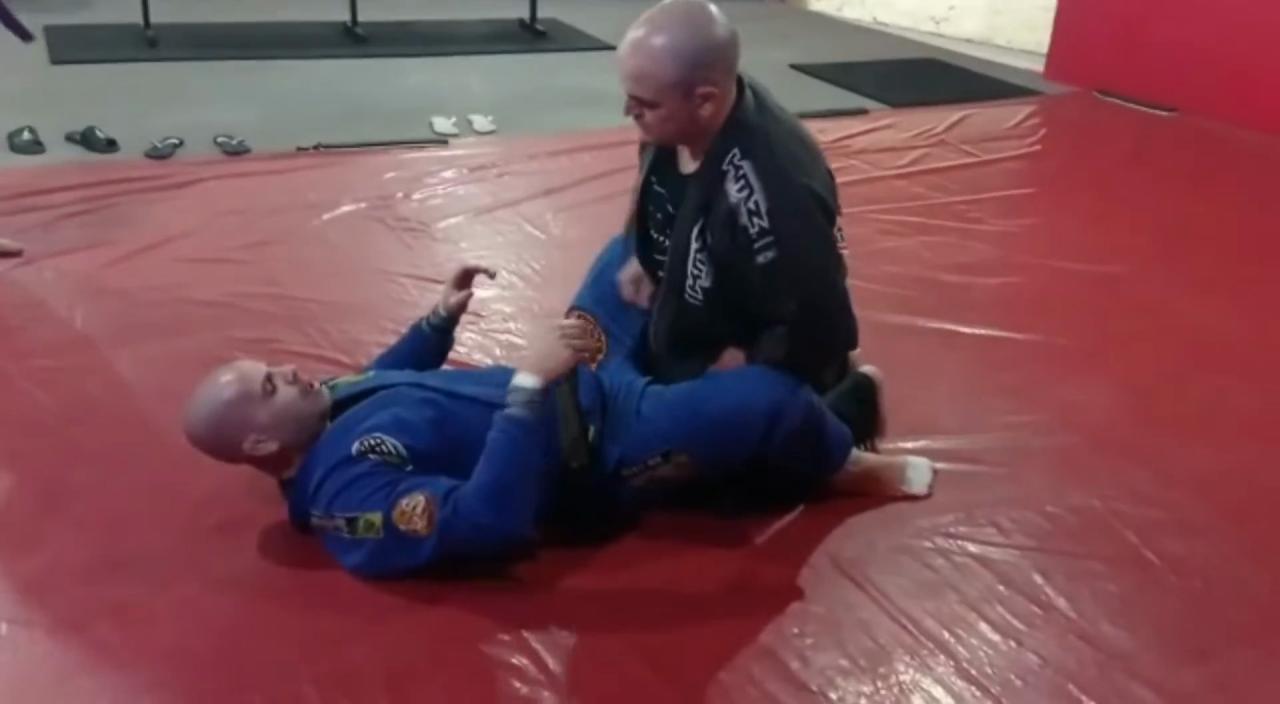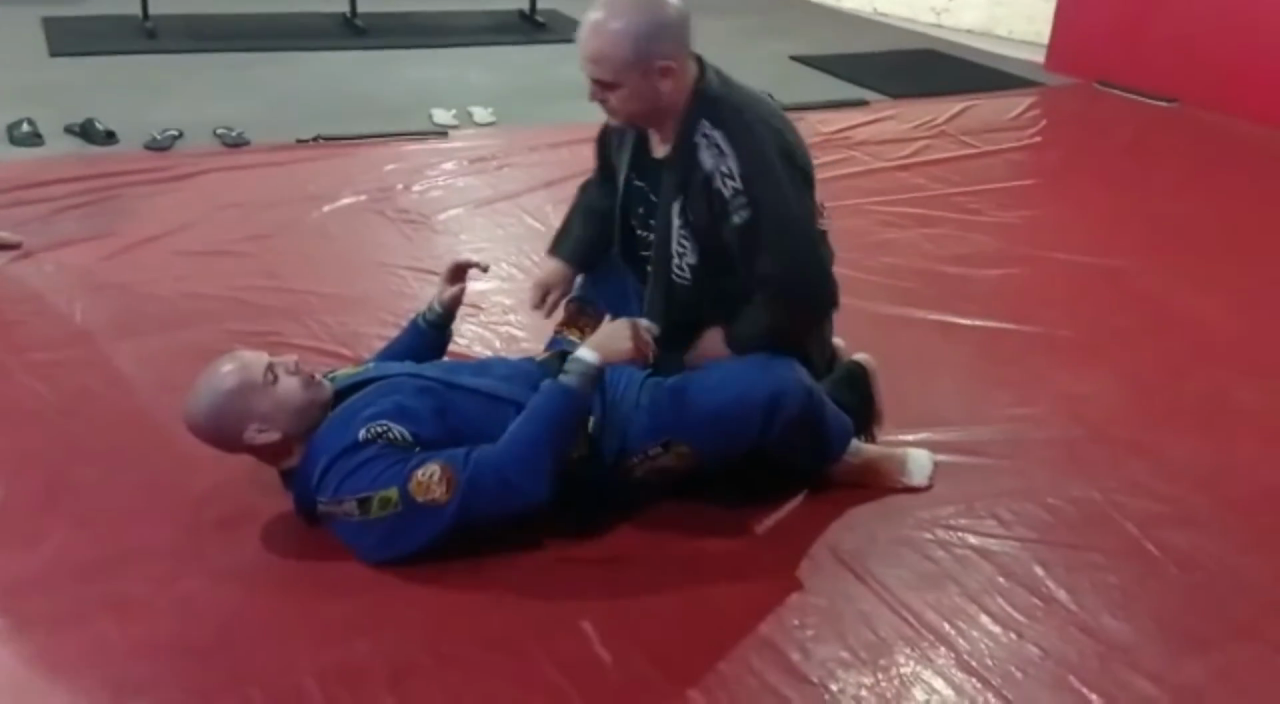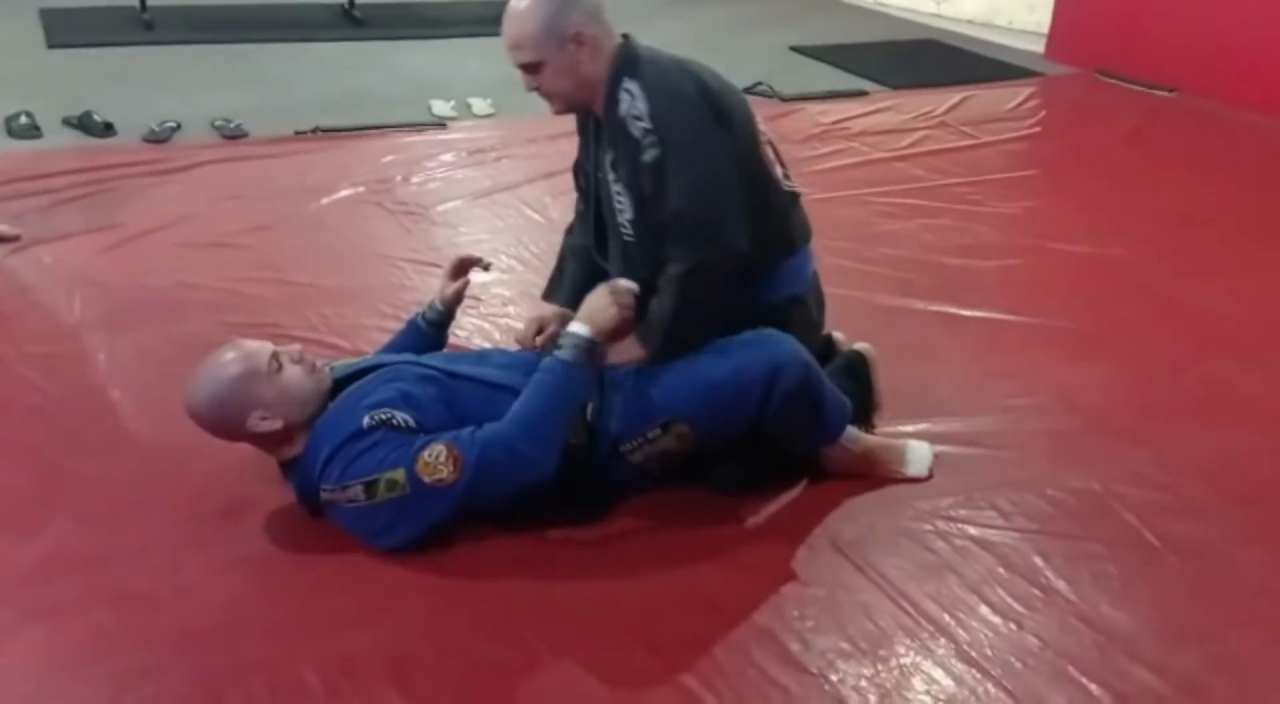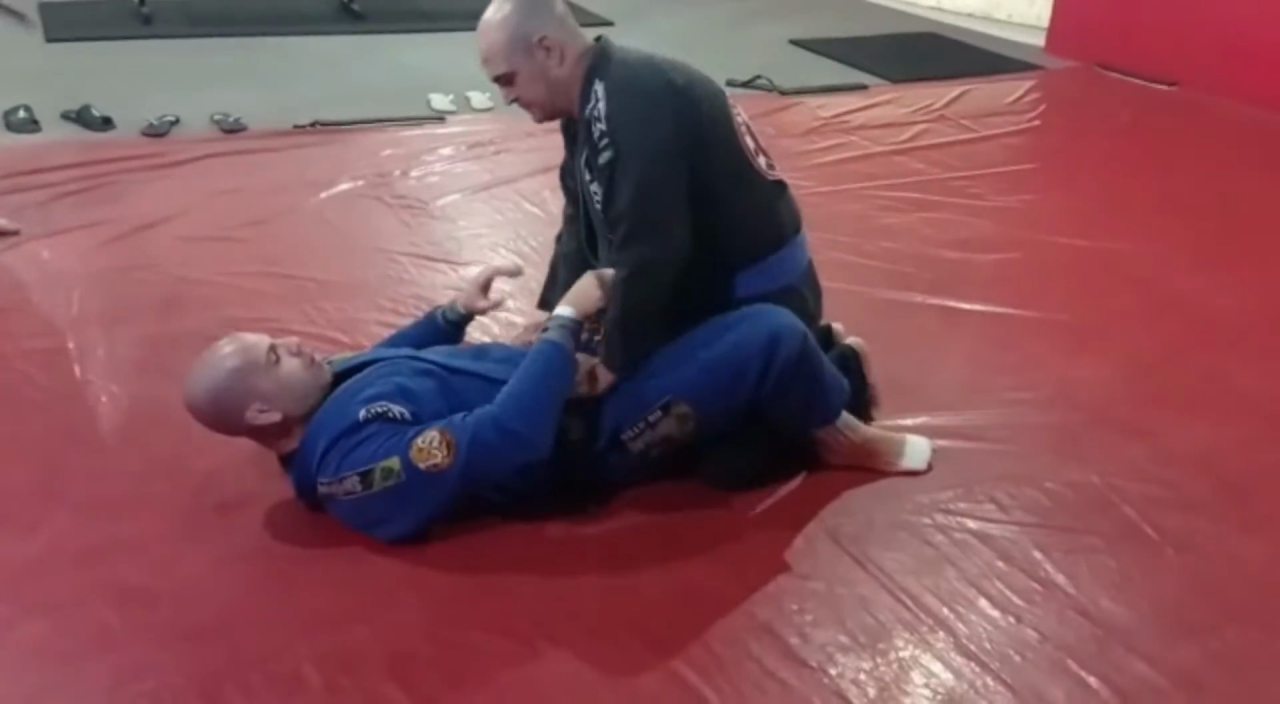
dt=0.3s
person 1, frame 1
left shoulder: (324, 412)
right shoulder: (350, 497)
right elbow: (494, 520)
left wrist: (441, 318)
right wrist: (529, 383)
left hip: (570, 387)
right hip: (597, 449)
left knee: (631, 256)
right knee: (776, 396)
right ankle: (846, 470)
person 1, frame 2
left shoulder: (325, 408)
right shoulder: (356, 481)
right elbow: (510, 479)
left wrist: (437, 311)
right wrist: (593, 361)
left hip: (557, 374)
right hip: (596, 443)
right knee: (776, 384)
right ankle: (847, 460)
person 1, frame 3
left shoulder: (326, 404)
right shoulder: (360, 467)
right elbow: (518, 456)
left wrist: (438, 309)
right wrist: (584, 334)
left hip: (556, 369)
right hip: (596, 437)
right knee: (773, 360)
right ankle: (845, 450)
person 1, frame 4
left shoulder: (324, 400)
right shoulder: (358, 459)
left elbow: (388, 356)
right elbow: (511, 437)
left wrist: (454, 310)
right wrist: (567, 317)
left hip: (576, 378)
right hip: (593, 433)
right knee: (769, 332)
left ankle: (809, 364)
right ankle: (842, 438)
person 2, frame 1
left shoulder: (776, 188)
right shoulder: (680, 124)
left elbow: (821, 325)
left wrist: (750, 365)
right wrist: (642, 258)
left hip: (743, 361)
left ankle: (846, 405)
person 2, frame 2
left shoulder: (748, 151)
right shoulder: (634, 113)
left elbow: (806, 292)
right elbow: (606, 189)
left wrist: (732, 344)
right wrist: (565, 257)
person 2, frame 3
left shoulder: (663, 106)
right shoulder: (606, 101)
left elbow: (708, 246)
right elbow: (595, 215)
left wrist: (650, 339)
right wrist: (563, 302)
left hip: (757, 304)
right hip: (693, 298)
person 2, frame 4
left shoulder: (631, 106)
right shoulder: (597, 99)
left elbow: (648, 250)
right elbow: (583, 220)
left wrist: (613, 360)
right wrist: (554, 314)
left hip: (758, 287)
right hip: (706, 277)
left knee: (731, 459)
right ankle: (814, 349)
